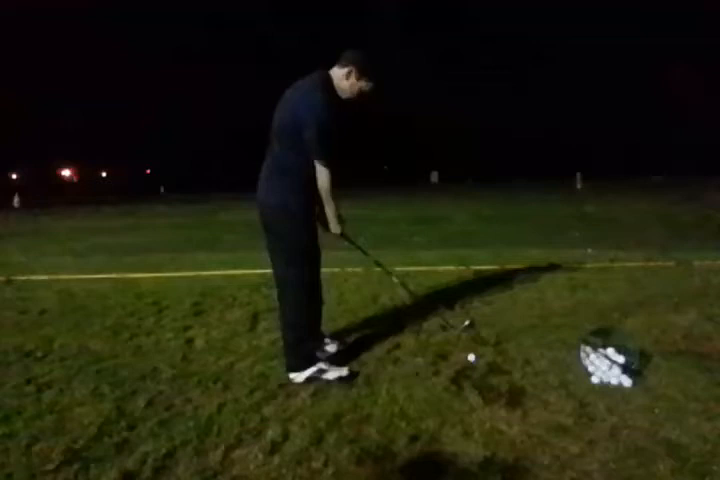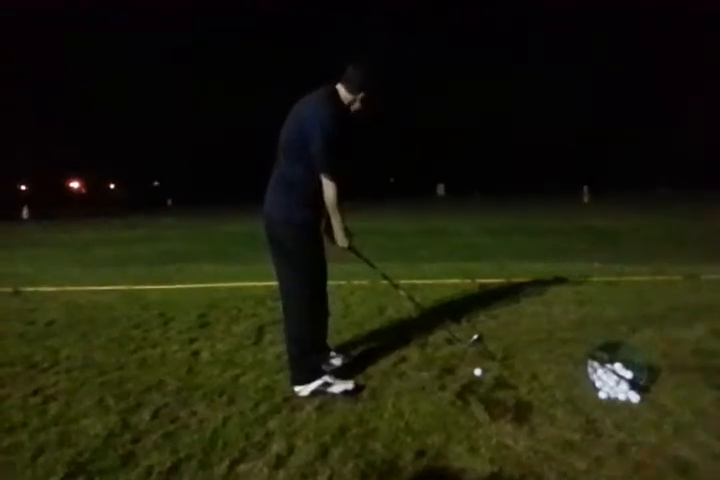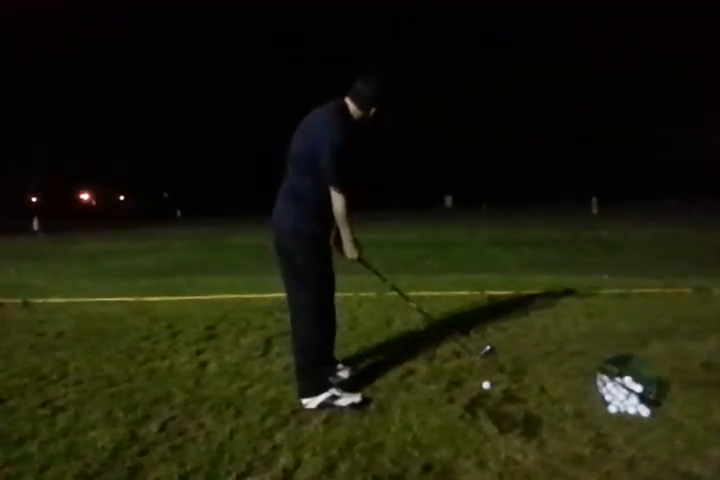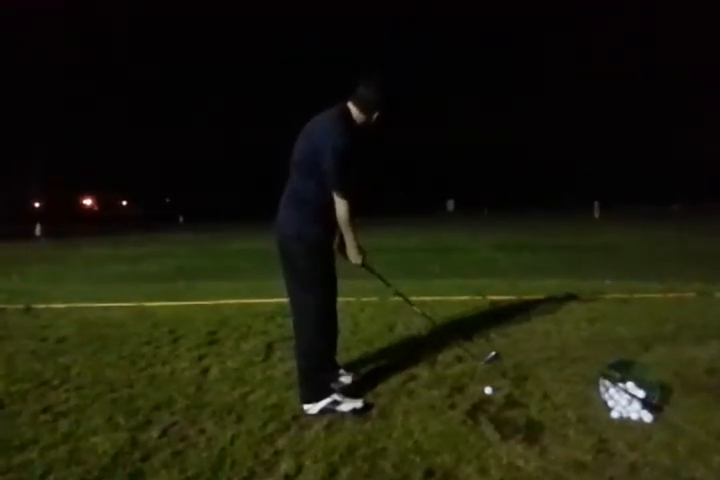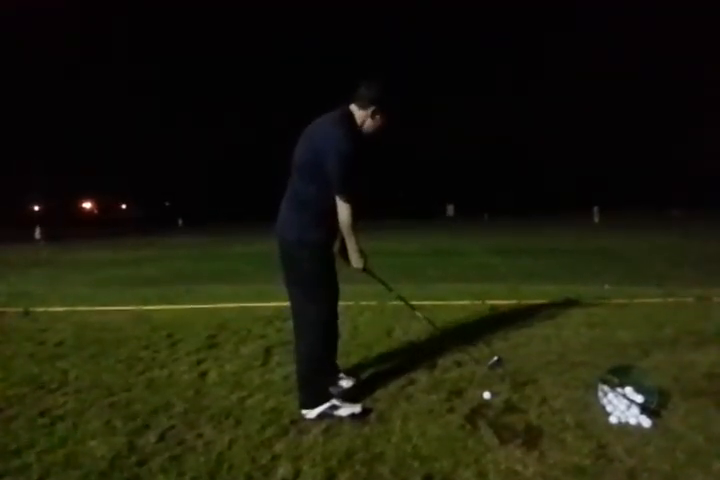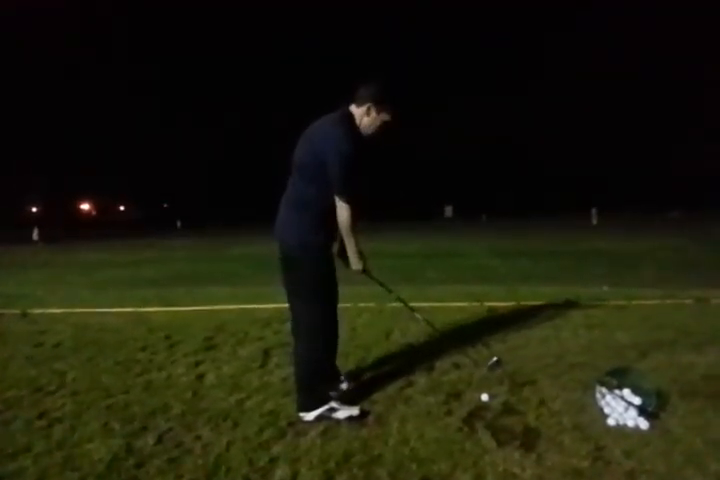
dt=0.7s
person 1, frame 1
left shoulder: (313, 91)
right shoulder: (316, 99)
right elbow: (320, 164)
left wrist: (321, 207)
right wrist: (331, 213)
left hip: (286, 194)
right hip: (285, 200)
left knee: (306, 273)
right knee: (296, 278)
left ankle: (311, 339)
right ankle: (303, 363)
person 1, frame 2
left shoulder: (322, 105)
right shoulder: (324, 113)
right elbow: (327, 178)
left wrist: (327, 220)
right wrist: (338, 226)
left hip: (292, 208)
right hip: (291, 213)
left knee: (312, 285)
right knee: (302, 291)
left ankle: (316, 351)
right ankle: (308, 376)
person 1, frame 3
left shoulder: (329, 118)
right shoulder: (333, 127)
right elbow: (336, 190)
left wrist: (335, 230)
right wrist: (348, 238)
left hip: (302, 220)
right hip: (299, 225)
left knee: (321, 298)
right knee: (310, 303)
left ankle: (323, 363)
right ankle: (316, 389)
person 1, frame 4
left shoulder: (333, 123)
right shoulder: (336, 133)
right elbow: (339, 196)
left wrist: (338, 235)
right wrist: (351, 244)
left hip: (304, 224)
right hip: (303, 229)
left knee: (322, 303)
right knee: (313, 308)
left ankle: (325, 368)
right ankle: (317, 394)
person 1, frame 5
left shoulder: (333, 126)
right shoulder: (340, 136)
right elbow: (342, 201)
left wrist: (341, 240)
right wrist: (353, 249)
left hip: (303, 228)
right hip: (303, 233)
left knee: (324, 305)
right knee: (314, 312)
left ankle: (326, 373)
right ankle: (316, 399)
person 1, frame 6
left shoulder: (332, 128)
right shoulder: (340, 136)
right elbow: (342, 202)
left wrist: (342, 244)
right wrist: (352, 250)
left hip: (303, 230)
right hip: (304, 236)
left knee: (324, 309)
right knee: (312, 316)
left ankle: (326, 376)
right ankle: (313, 402)
